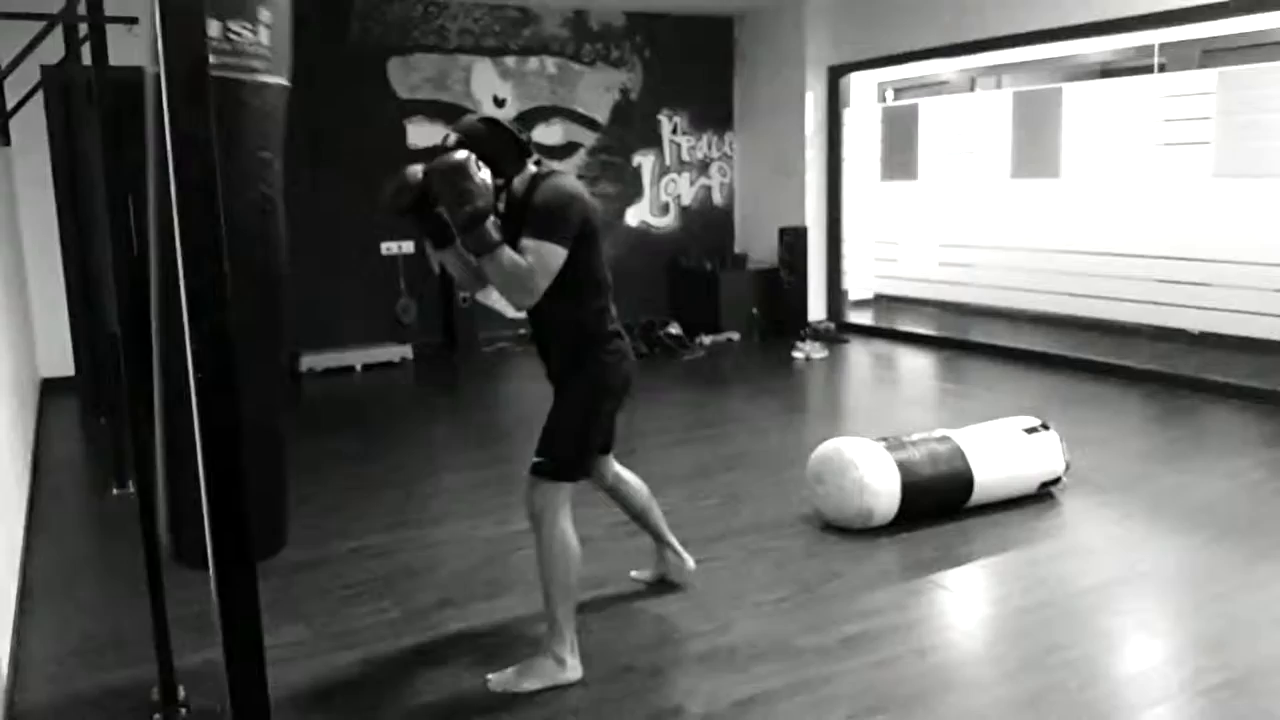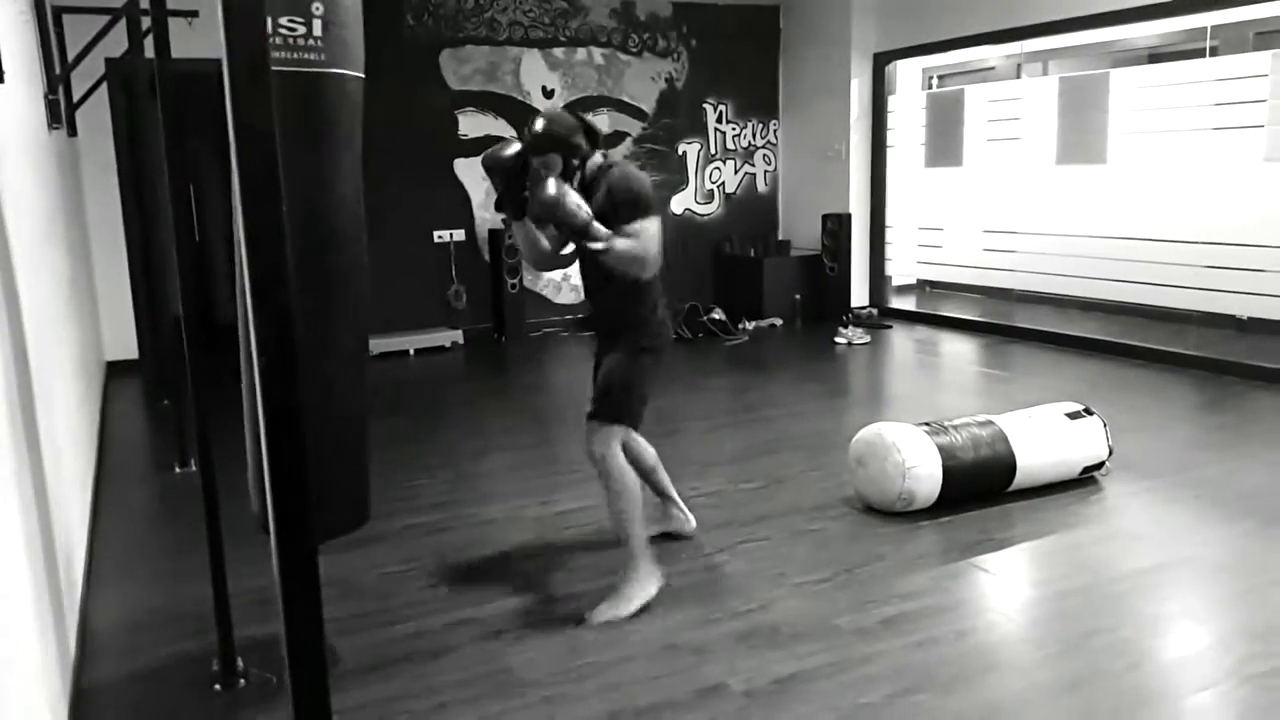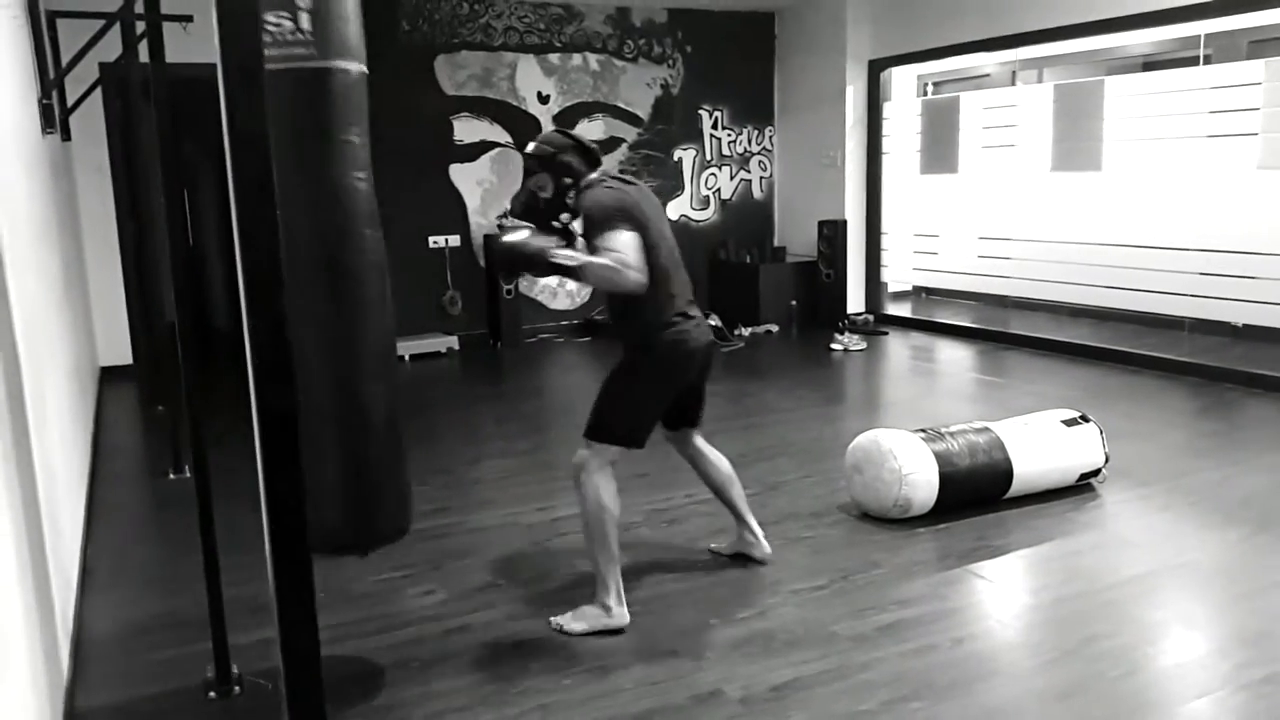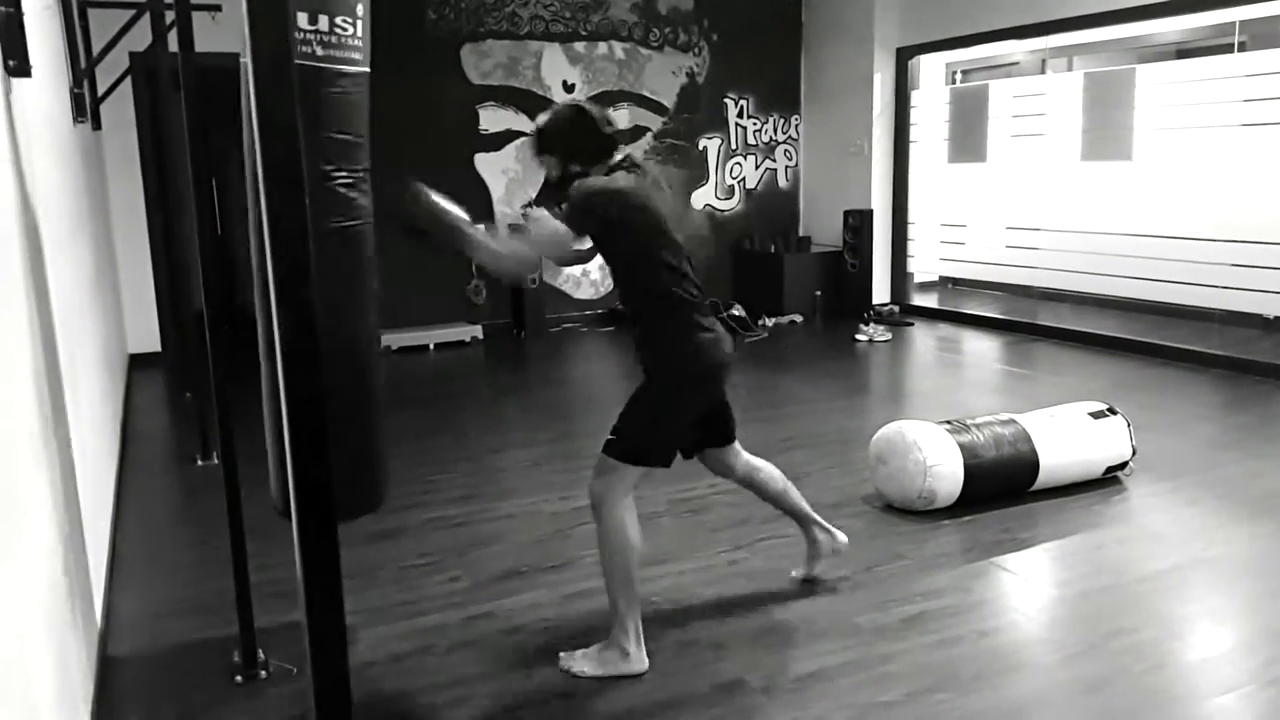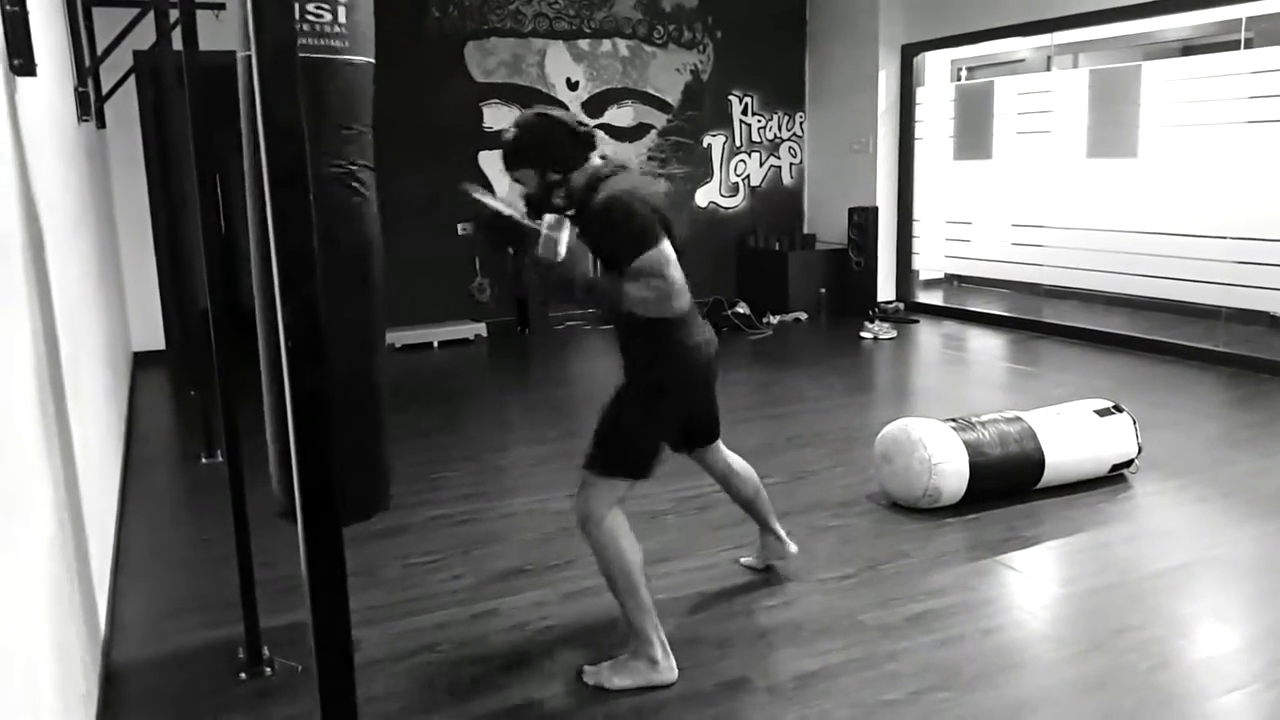
dt=1s
person 1, frame 1
left shoulder: (557, 199)
right shoulder: (518, 202)
left elbow: (521, 291)
right elbow: (475, 279)
left wrist: (476, 222)
right wrist: (439, 230)
left hip: (594, 365)
right hip: (587, 361)
left knee: (547, 501)
right knee: (601, 468)
left ankle: (559, 654)
right ankle: (672, 556)
person 1, frame 2
left shoulder: (625, 185)
right shoulder: (575, 191)
left elbow: (647, 265)
right elbow: (542, 260)
left wrist: (586, 224)
right wrist: (517, 208)
left hip: (640, 332)
right hip: (614, 331)
left knee: (603, 446)
right knee: (617, 436)
left ankle: (640, 571)
right ankle: (675, 510)
person 1, frame 3
left shoulder: (602, 200)
right shoulder: (627, 191)
left elbow: (628, 276)
left wrist: (562, 259)
right wrist: (555, 229)
left hip: (658, 347)
right hip: (691, 338)
left knee: (590, 464)
right knee: (686, 439)
left ankle: (608, 602)
right ankle: (750, 535)
person 1, frame 4
left shoulder: (605, 193)
right shoulder: (649, 182)
left elbow: (515, 256)
left hip: (684, 359)
right hip: (706, 346)
left knee: (609, 491)
right knee: (728, 460)
left ankle: (625, 647)
right ankle: (819, 533)
person 1, frame 5
left shoulder: (614, 201)
right shoulder: (602, 186)
left elbow: (673, 297)
right elbow: (593, 266)
left wrist: (593, 289)
right wrist: (542, 252)
left hip: (661, 367)
right hip: (693, 351)
left knee: (595, 508)
right knee: (711, 453)
left ankle: (652, 656)
right ankle: (774, 541)
